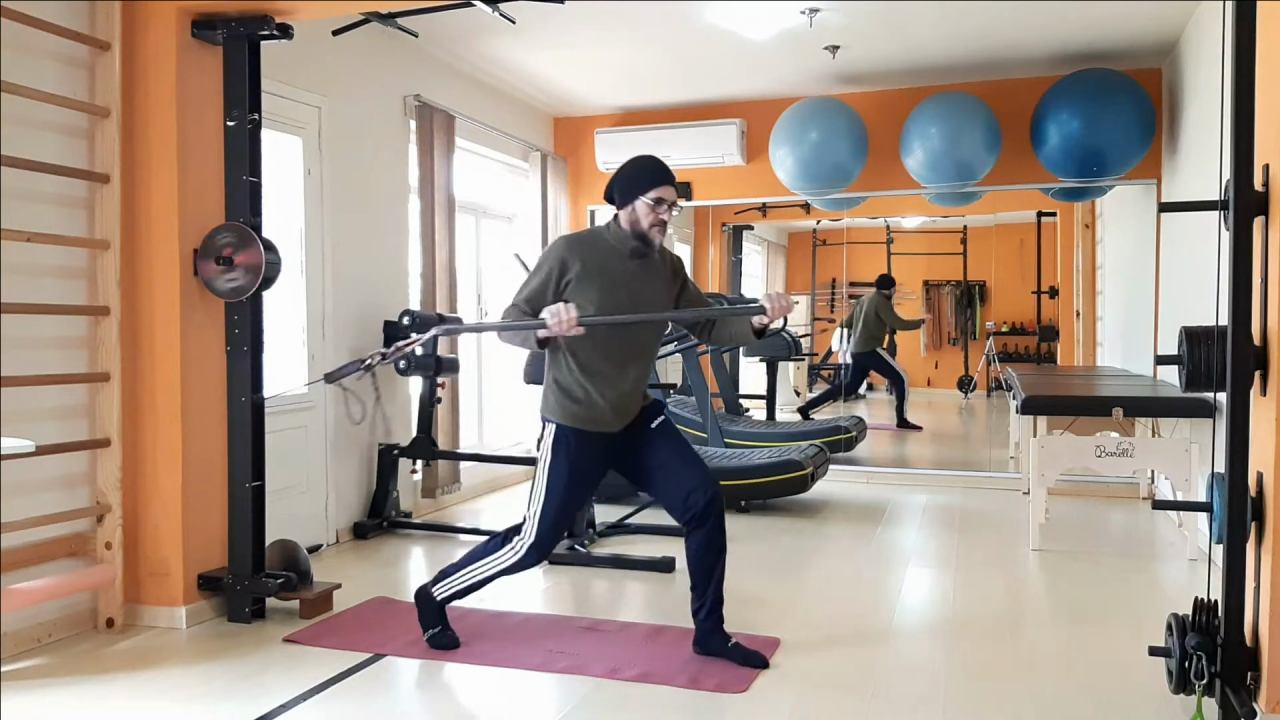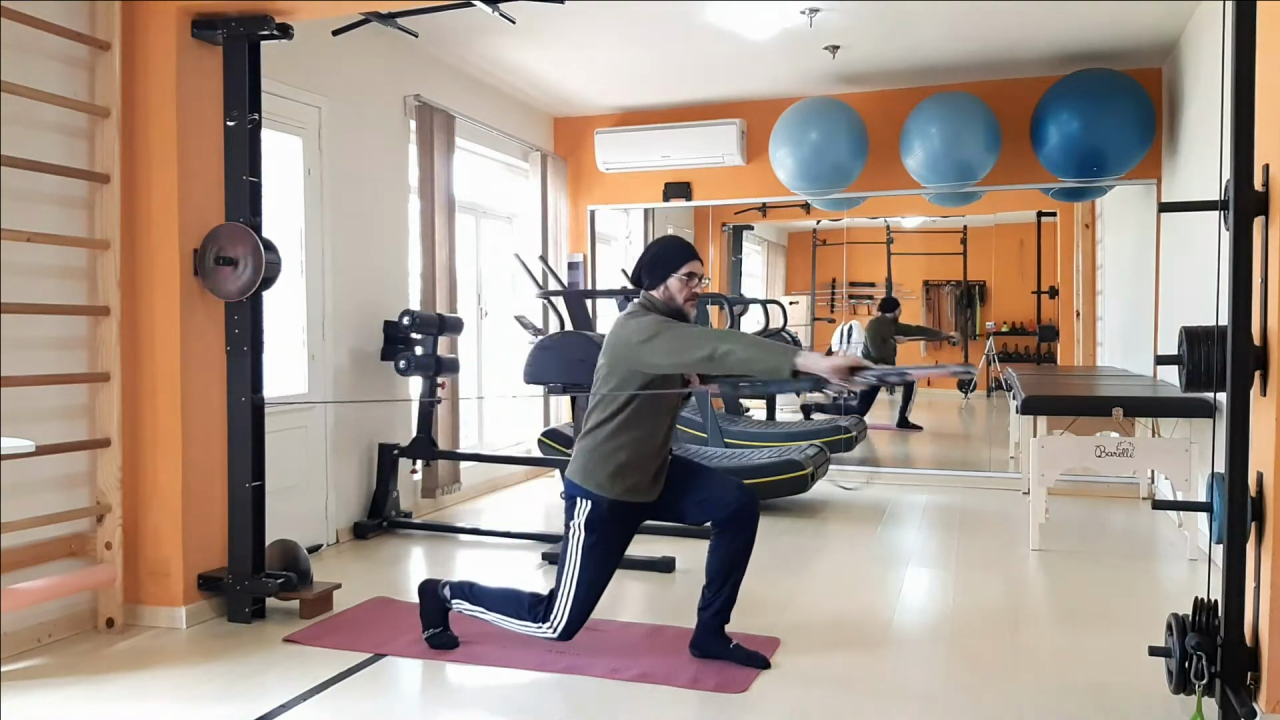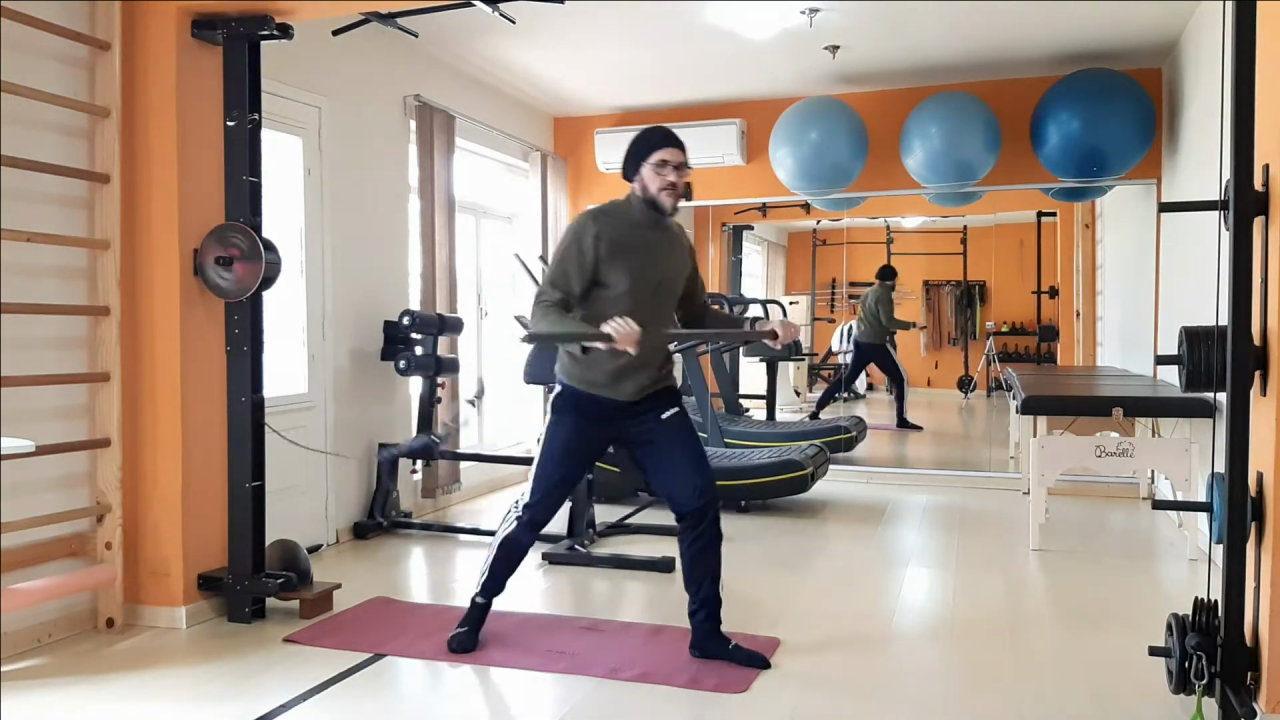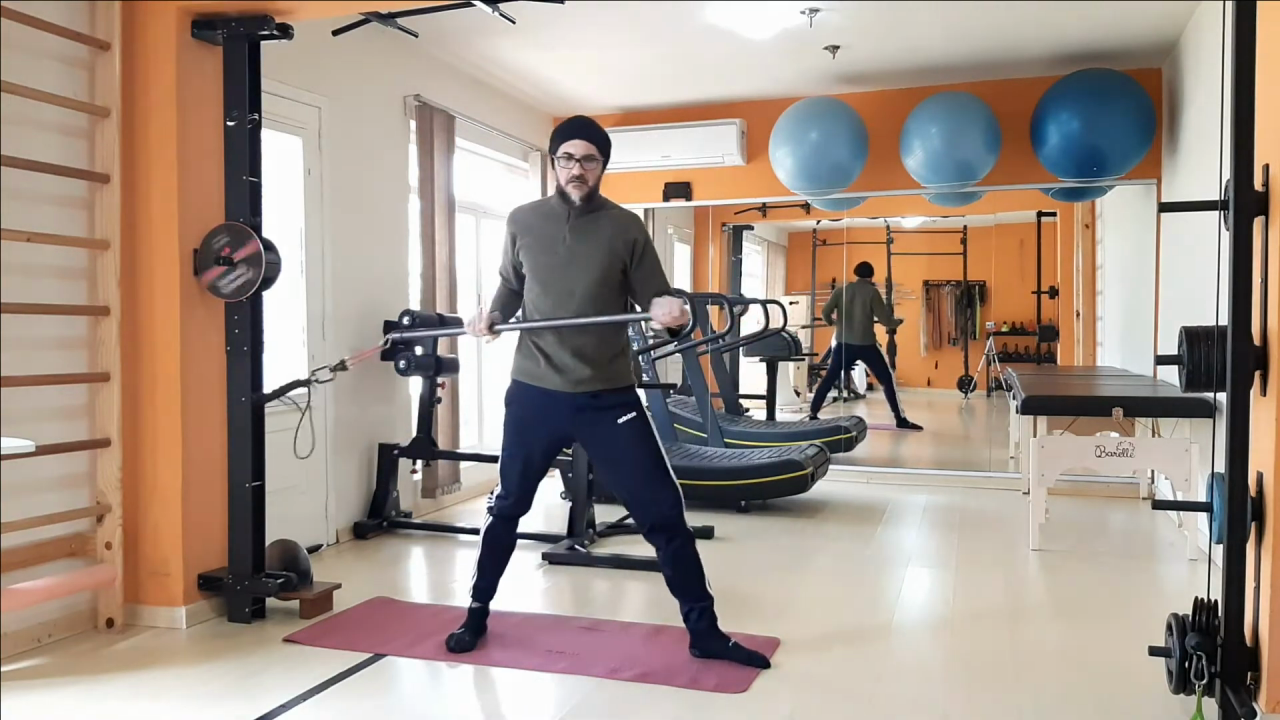
dt=1s
person 1, frame 1
left shoulder: (667, 267)
right shoulder: (572, 252)
left elbow: (708, 327)
right elbow: (512, 321)
left wrist: (759, 321)
right wrist: (545, 331)
left hip: (637, 416)
right hip: (575, 424)
left knee: (703, 503)
right knee: (535, 541)
left ankle: (710, 633)
right ankle: (434, 596)
person 1, frame 2
left shoulder: (667, 326)
right shoulder: (639, 328)
right elbow: (712, 347)
left wrist: (689, 386)
right wrist: (808, 361)
left hip: (652, 473)
right hip: (602, 488)
left knee: (738, 508)
right knee: (559, 622)
left ankle: (709, 634)
right ankle: (444, 594)
person 1, frame 3
left shoulder: (677, 240)
right shoulder: (594, 227)
left elbow: (697, 317)
right elbow: (544, 312)
left wrist: (757, 326)
right wrist: (599, 333)
left hip: (653, 397)
right hip: (587, 396)
left knee: (700, 506)
right knee: (535, 509)
left ankle: (707, 635)
right ankle: (479, 606)
person 1, frame 4
left shoulder: (626, 228)
right shoulder: (522, 222)
left elbow: (658, 300)
left wrist: (671, 314)
right wrist: (490, 314)
left hip: (607, 395)
right hip: (535, 391)
left knee: (661, 510)
right knee: (507, 505)
left ankle: (705, 632)
right ankle: (478, 611)
